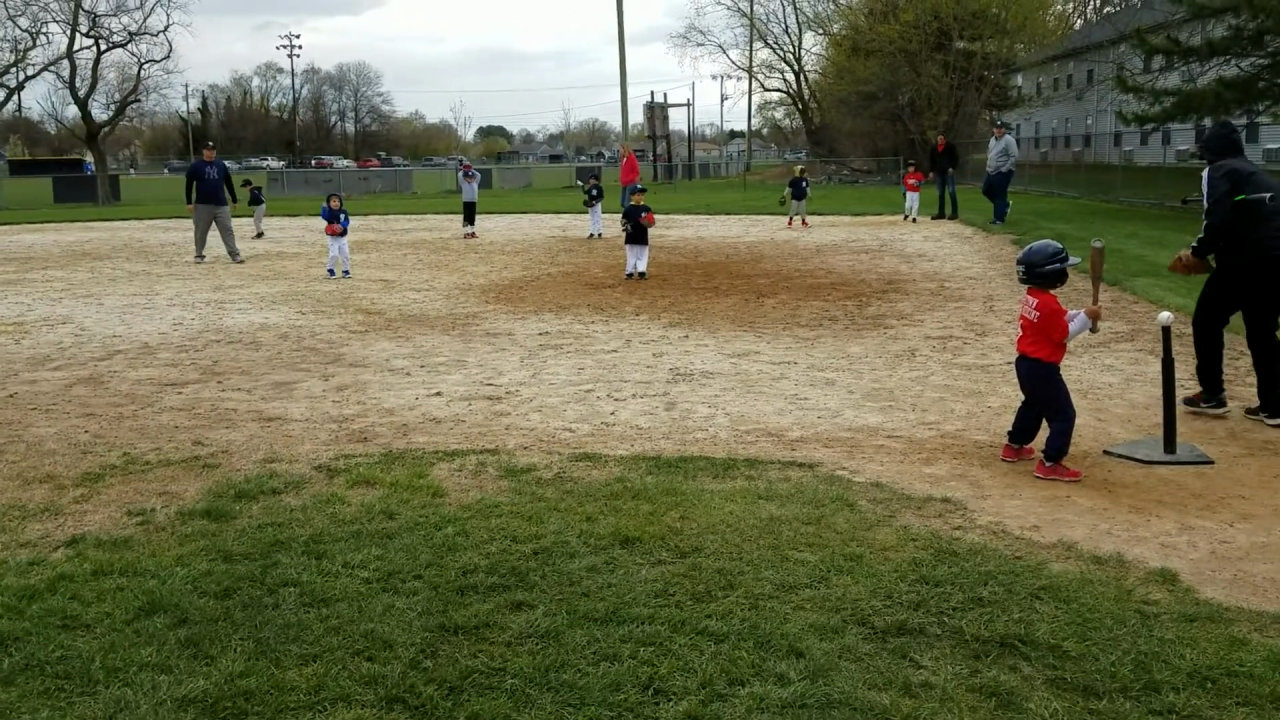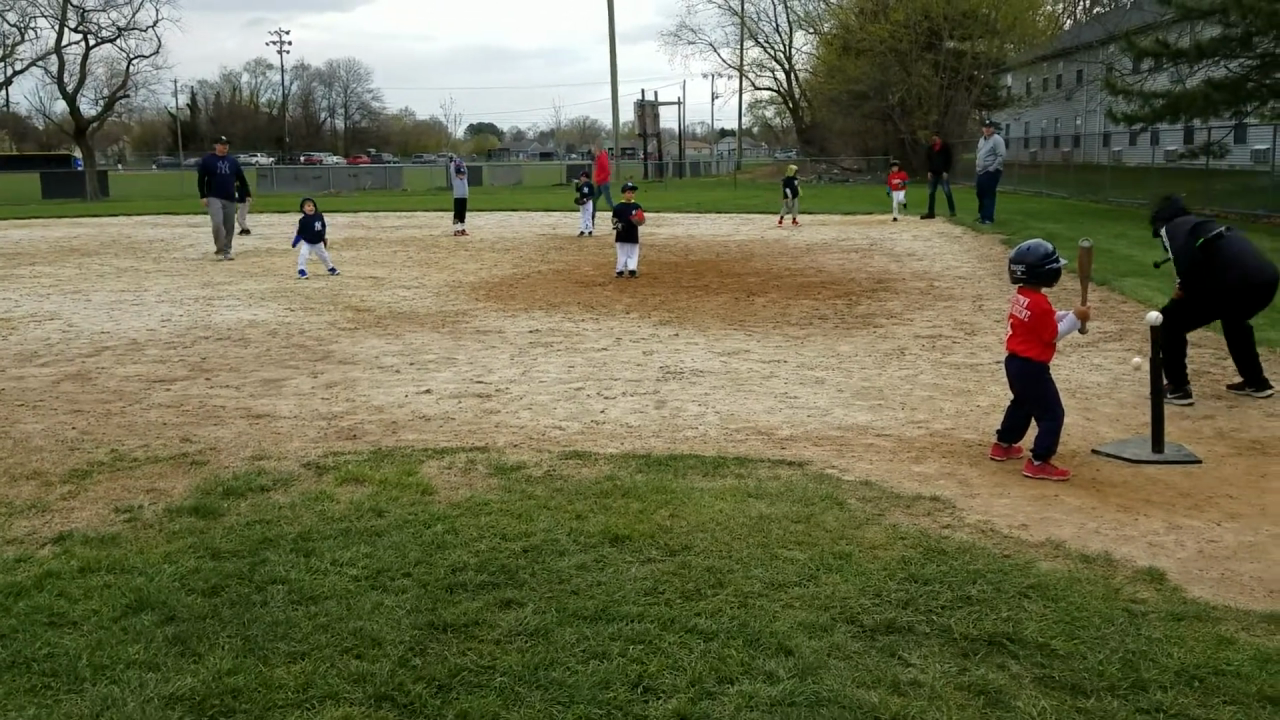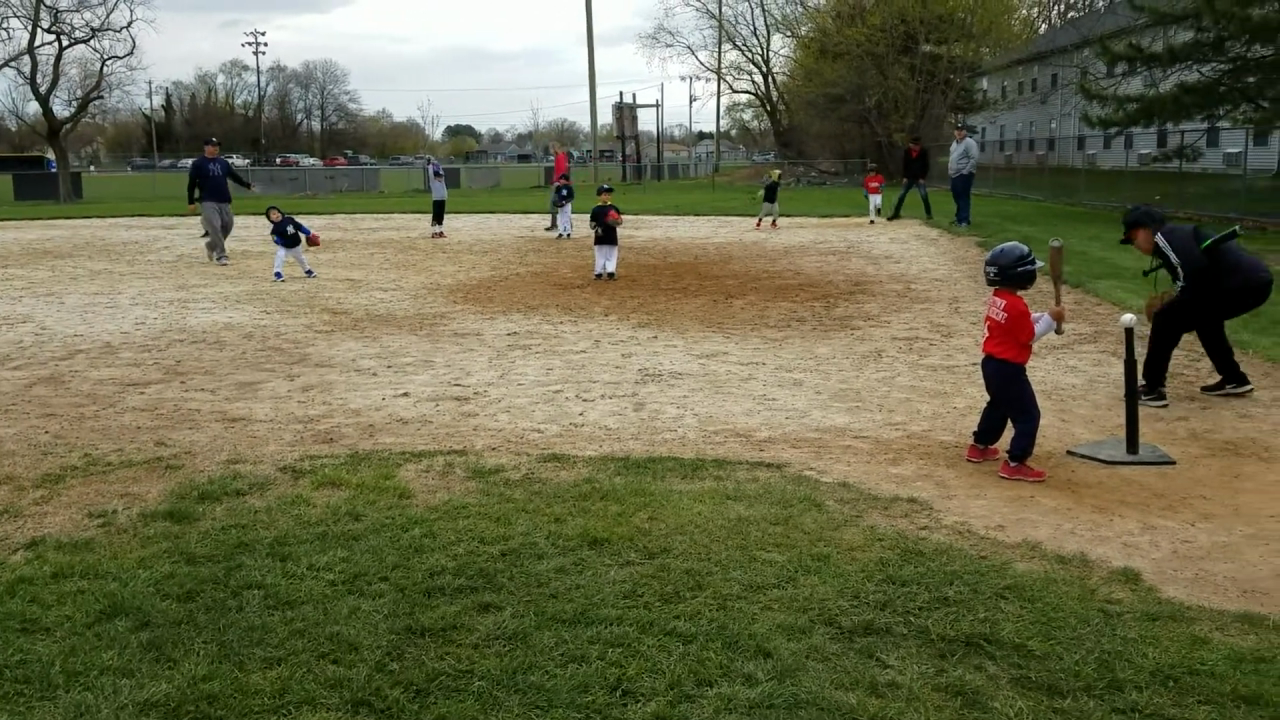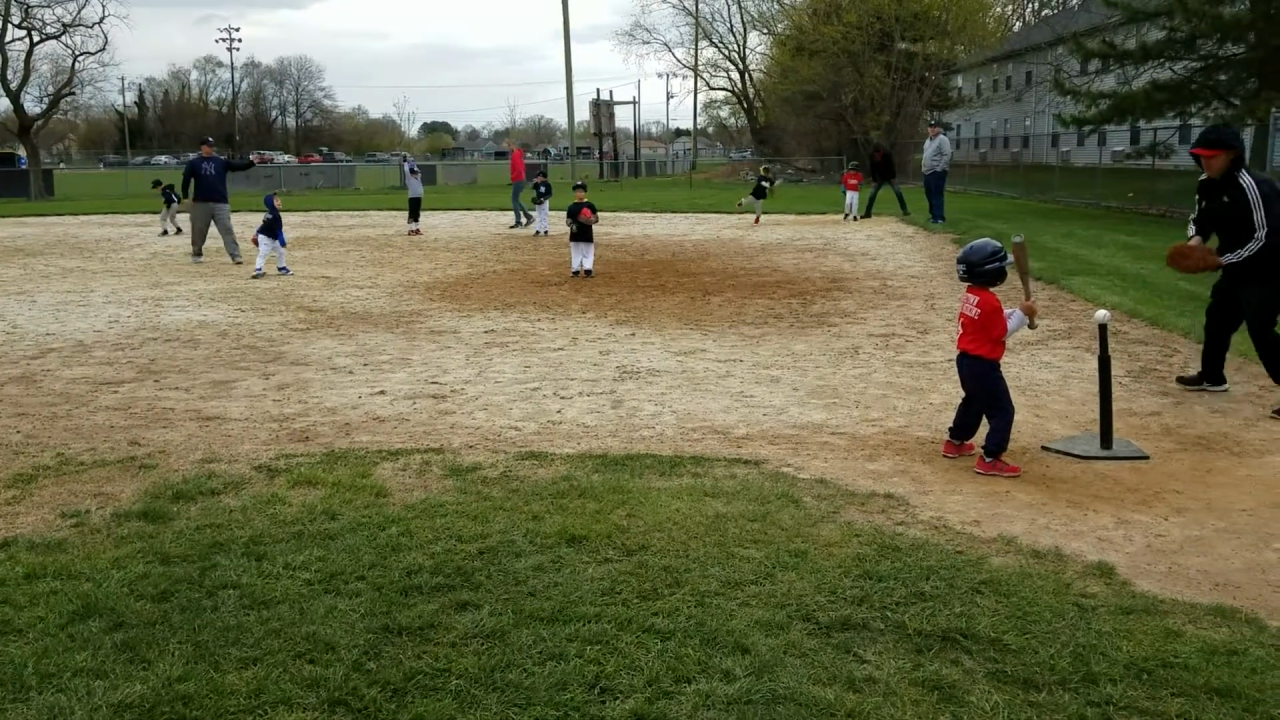
dt=0.5s
person 1, frame 1
left shoulder: (1216, 171)
left elbow: (1217, 218)
left wrist: (1198, 252)
right wrist: (1207, 252)
left hip: (1245, 260)
left knee: (1207, 322)
left ankle: (1212, 395)
person 1, frame 2
left shoulder: (1170, 228)
right shoulder: (1201, 225)
left elbow: (1188, 265)
left wrist: (1181, 288)
left hip: (1234, 283)
right hip: (1267, 280)
left knee: (1170, 320)
right knee: (1234, 319)
left ankle: (1177, 387)
right ankle: (1256, 381)
person 1, frame 3
left shoulder: (1165, 236)
right shoulder: (1179, 236)
left elbow: (1193, 270)
left wrist: (1178, 297)
left hip: (1238, 286)
right hip: (1258, 283)
left knee: (1165, 319)
right knee: (1204, 315)
left ankle: (1153, 389)
right ankle: (1234, 379)
person 1, frame 4
left shoulder: (1247, 184)
right shoulder: (1206, 185)
right elbow: (1200, 219)
left wrist: (1221, 260)
right wrist: (1194, 238)
right hip: (1236, 264)
right knee: (1217, 317)
right ankle: (1212, 376)
person 2, frame 1
left shoulder: (1031, 296)
right shoulder: (1048, 303)
left elbow: (1060, 319)
right elbow: (1064, 334)
left wrist: (1082, 314)
right wrist: (1087, 317)
left hip: (1025, 362)
right hip: (1042, 368)
left knee: (1033, 405)
right knee: (1063, 414)
left ankle: (1014, 446)
right ankle: (1050, 464)
person 2, frame 2
left shoulder: (1020, 296)
right shoulder: (1039, 303)
right elbow: (1053, 334)
left wrist: (1070, 314)
right wrist: (1075, 318)
left hip: (1015, 361)
right hip: (1032, 367)
left knee: (1022, 404)
right knee: (1052, 413)
left ankle: (1003, 444)
right ankle: (1038, 462)
person 2, frame 3
left shoulder: (996, 298)
right shoulder: (1016, 305)
right elbow: (1029, 336)
left wrist: (1043, 316)
right wrist: (1050, 319)
left hip: (991, 363)
right hip: (1008, 369)
left knee: (998, 405)
right knee: (1028, 415)
left ankle: (979, 446)
right ankle: (1015, 464)
person 2, frame 4
left shoulder: (970, 295)
right shoulder: (989, 301)
right elbow: (1002, 333)
left wrist: (1016, 312)
right wrist: (1022, 314)
left hip: (966, 359)
right hip: (983, 365)
left knee: (973, 401)
right knee: (1002, 411)
left ankle: (955, 441)
right ankle: (990, 459)
